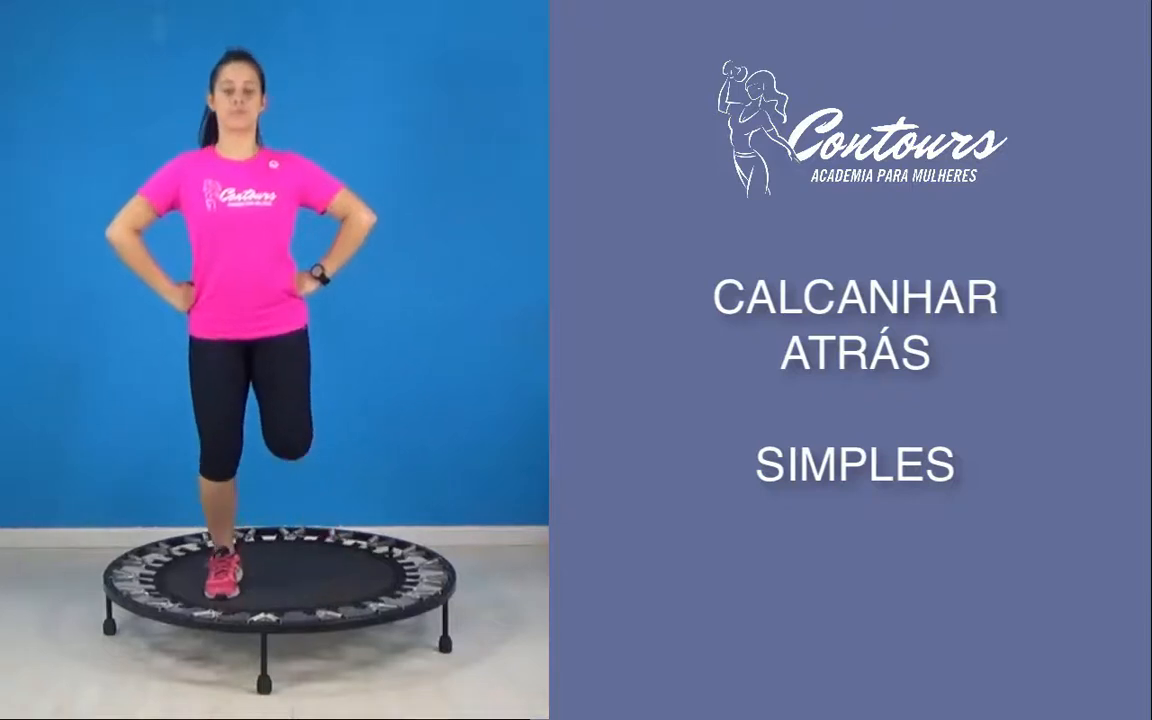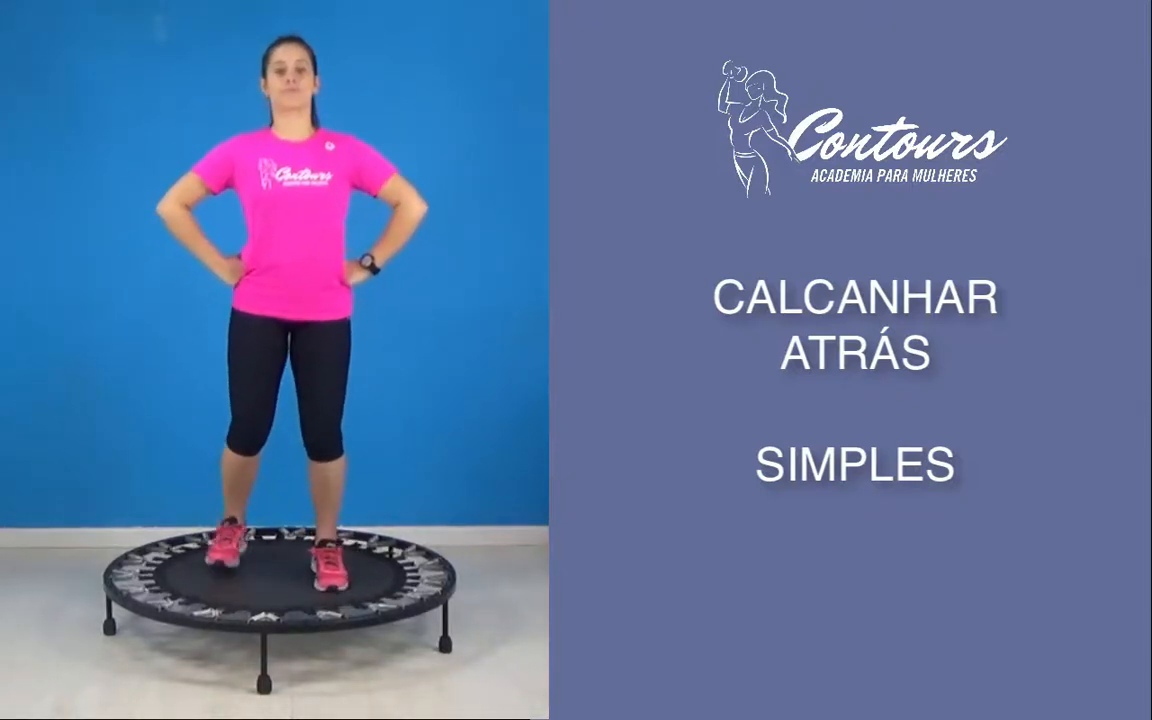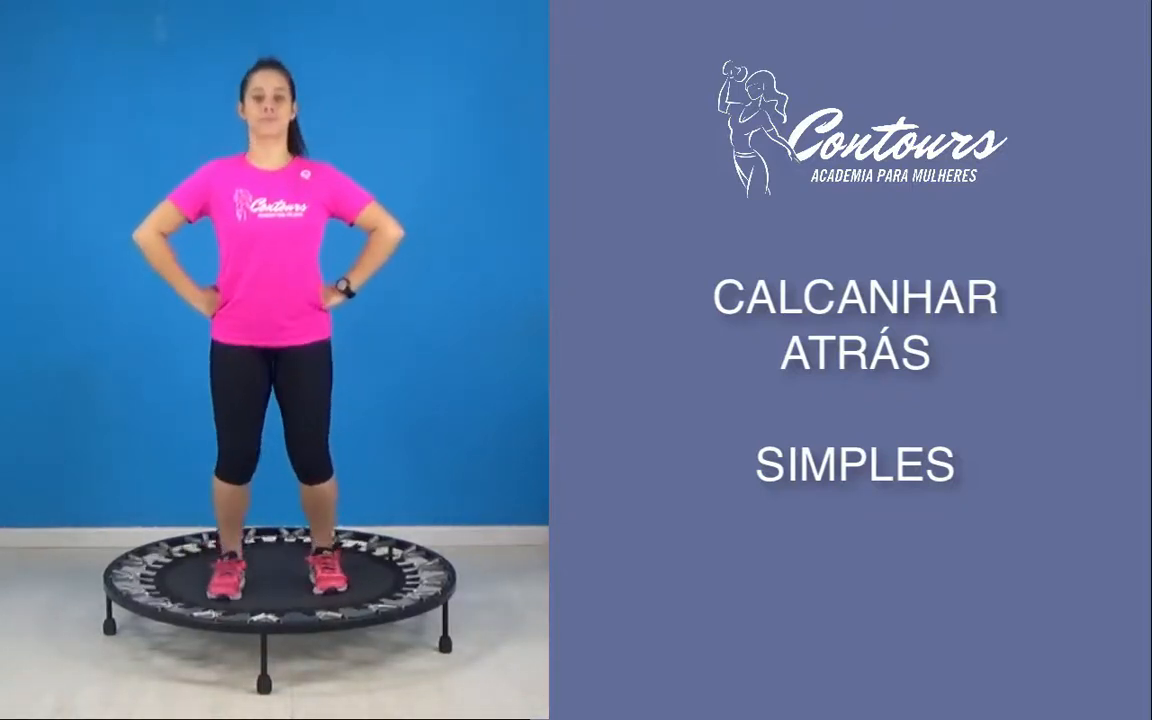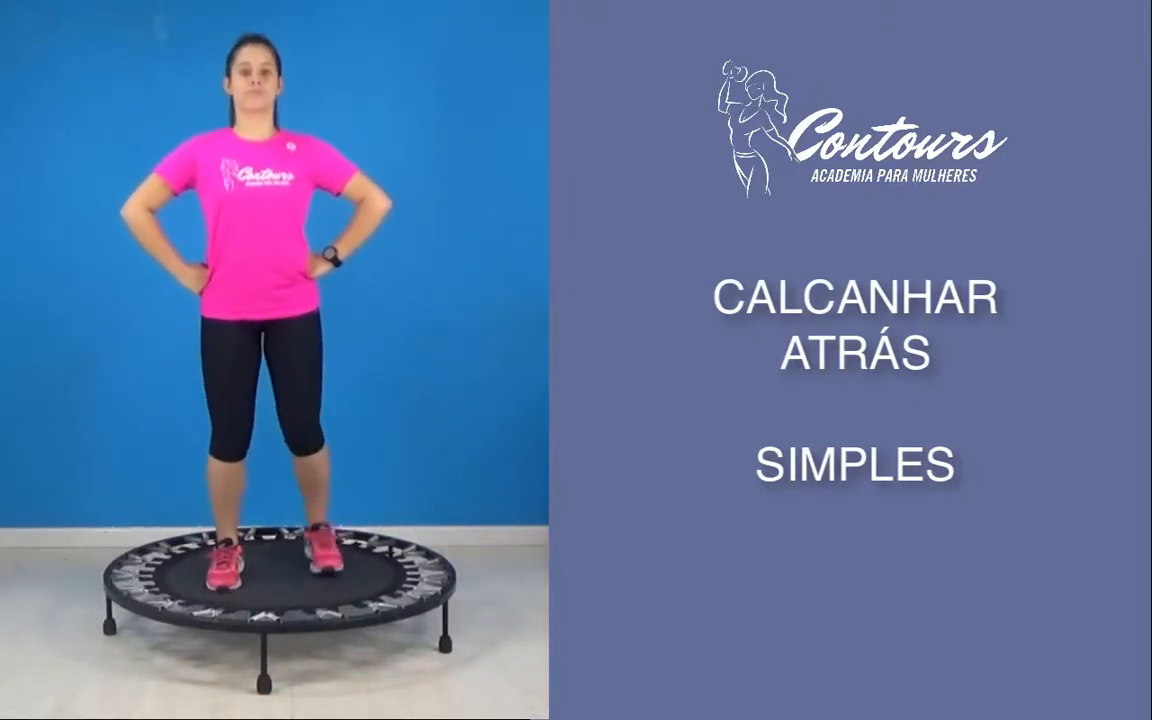
dt=0.7s
person 1, frame 1
left shoulder: (291, 169)
right shoulder: (184, 170)
left elbow: (361, 217)
right elbow: (121, 231)
left wrist: (318, 275)
right wrist: (170, 290)
left hip: (282, 330)
right hip: (212, 335)
left knee: (290, 441)
right knee: (219, 453)
left ankle: (284, 423)
right ankle: (223, 555)
person 1, frame 2
left shoulder: (347, 152)
right shoulder: (239, 151)
left elbow: (413, 205)
right elbow: (172, 205)
left wrist: (368, 265)
right wrist: (221, 265)
left hip: (326, 316)
right hip: (256, 313)
left knee: (324, 435)
right knee: (248, 429)
left ankle: (327, 545)
right ankle: (231, 525)
person 1, frame 3
left shoulder: (322, 180)
right shoulder: (214, 177)
left elbow: (389, 232)
right elbow: (149, 235)
left wrist: (343, 288)
right wrist: (197, 295)
left hip: (306, 341)
right hip: (235, 342)
left knee: (311, 457)
right knee: (236, 458)
left ankle: (324, 553)
right ankle: (229, 556)
person 1, frame 4
left shoulder: (308, 152)
right shoulder: (201, 151)
left elbow: (376, 201)
right elbow: (135, 209)
left wrist: (330, 259)
right wrist: (184, 271)
left hip: (295, 312)
right hip: (225, 315)
left knee: (302, 429)
right knee: (229, 435)
left ankle: (319, 531)
right ankle: (226, 546)
